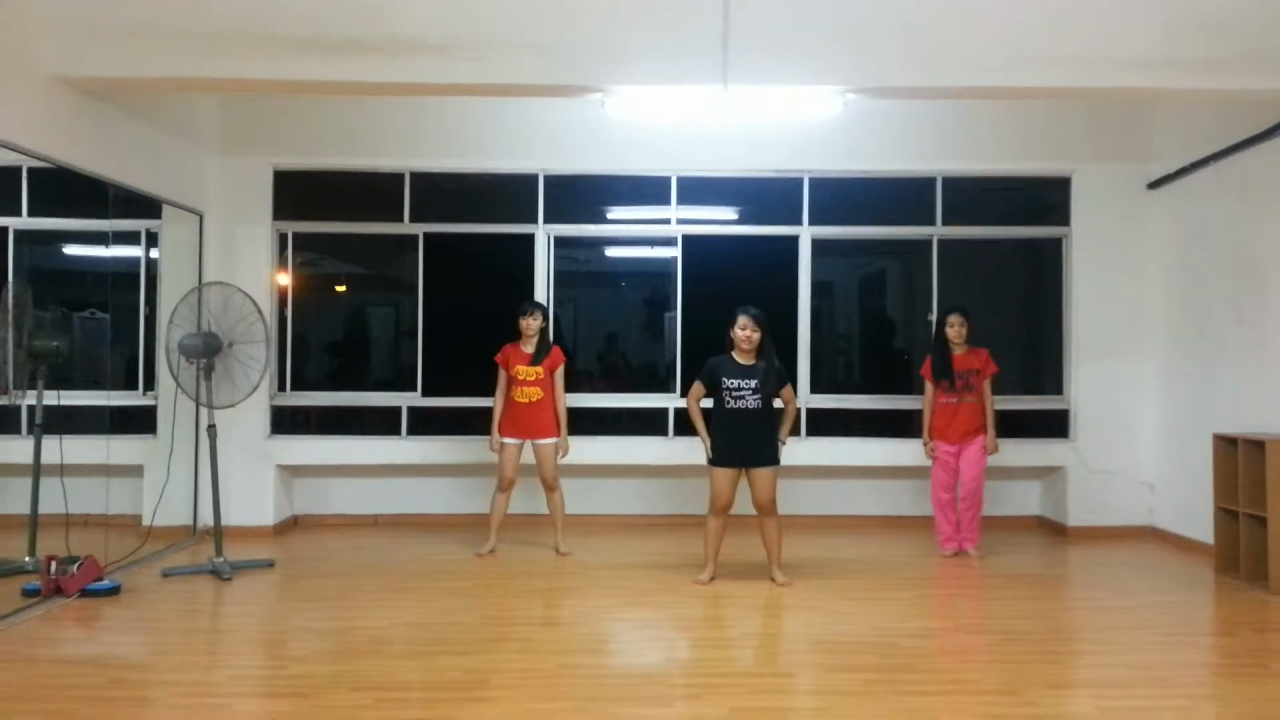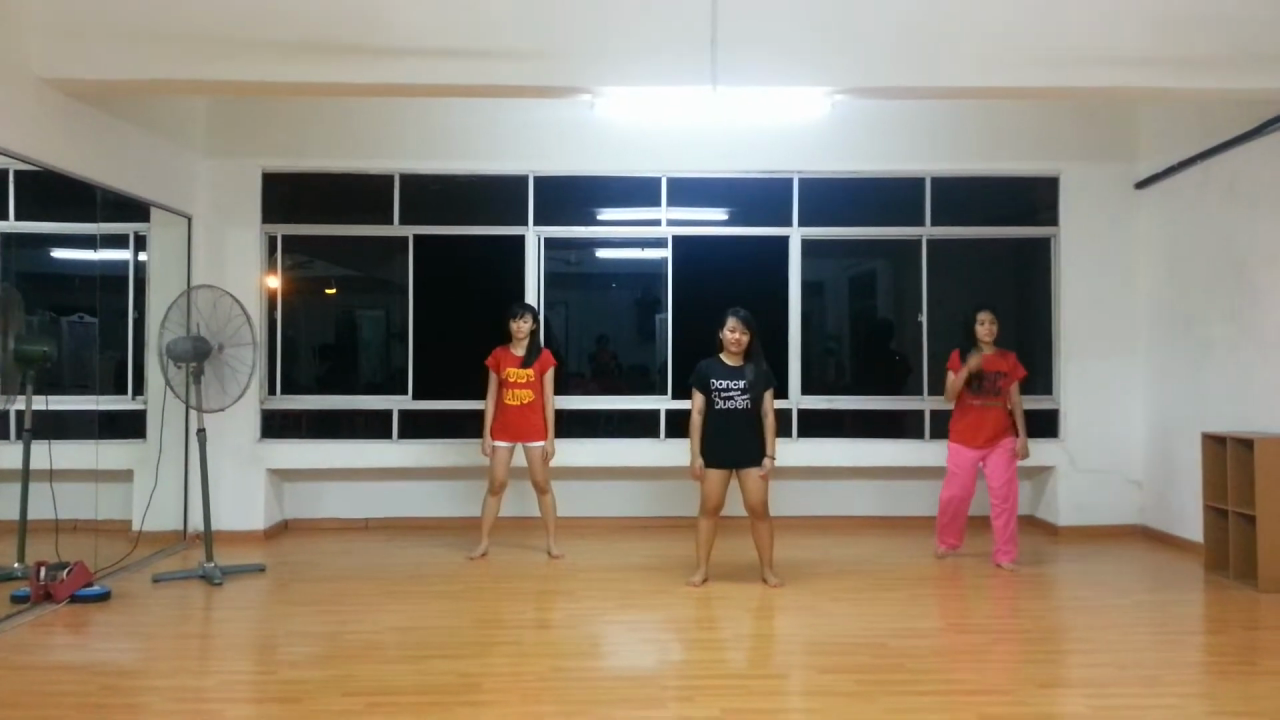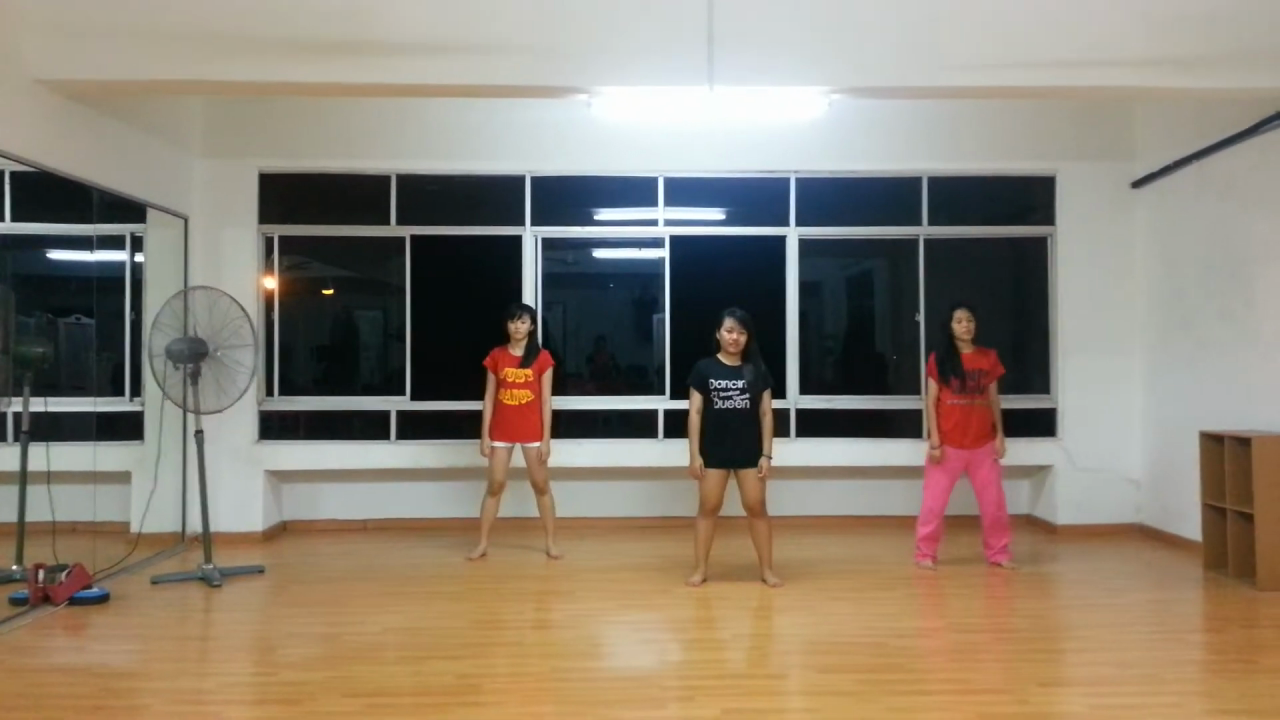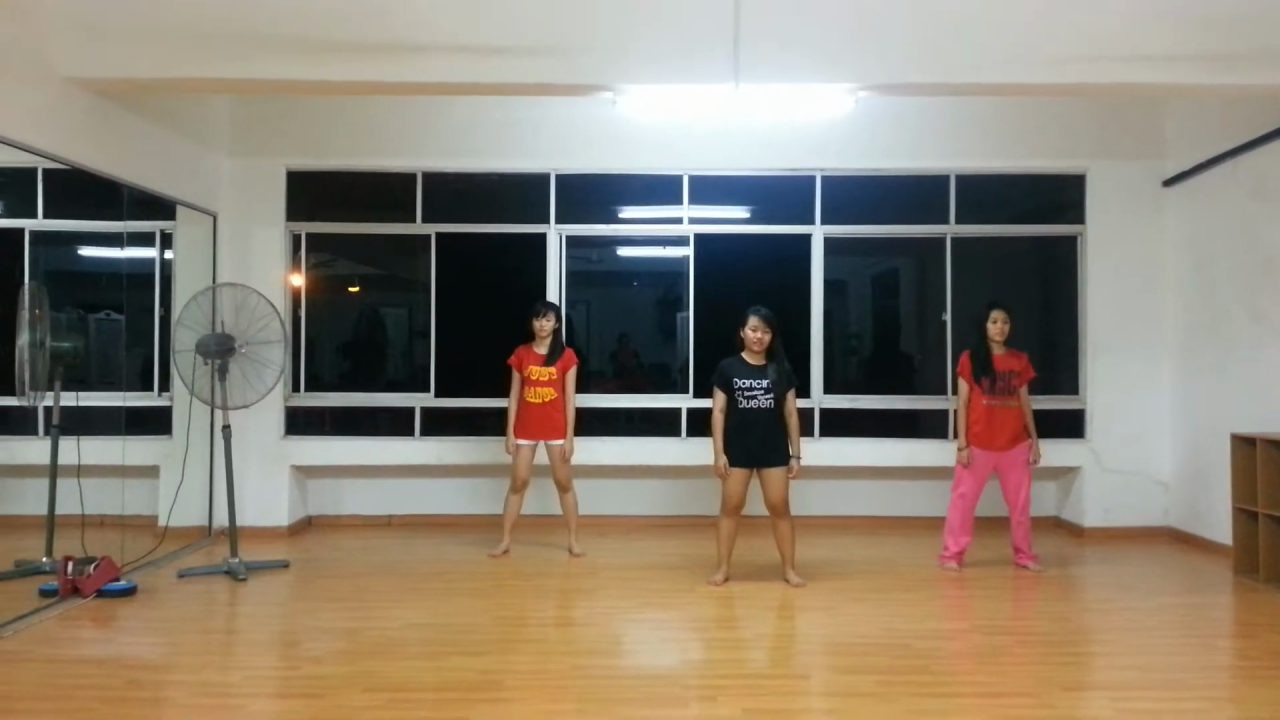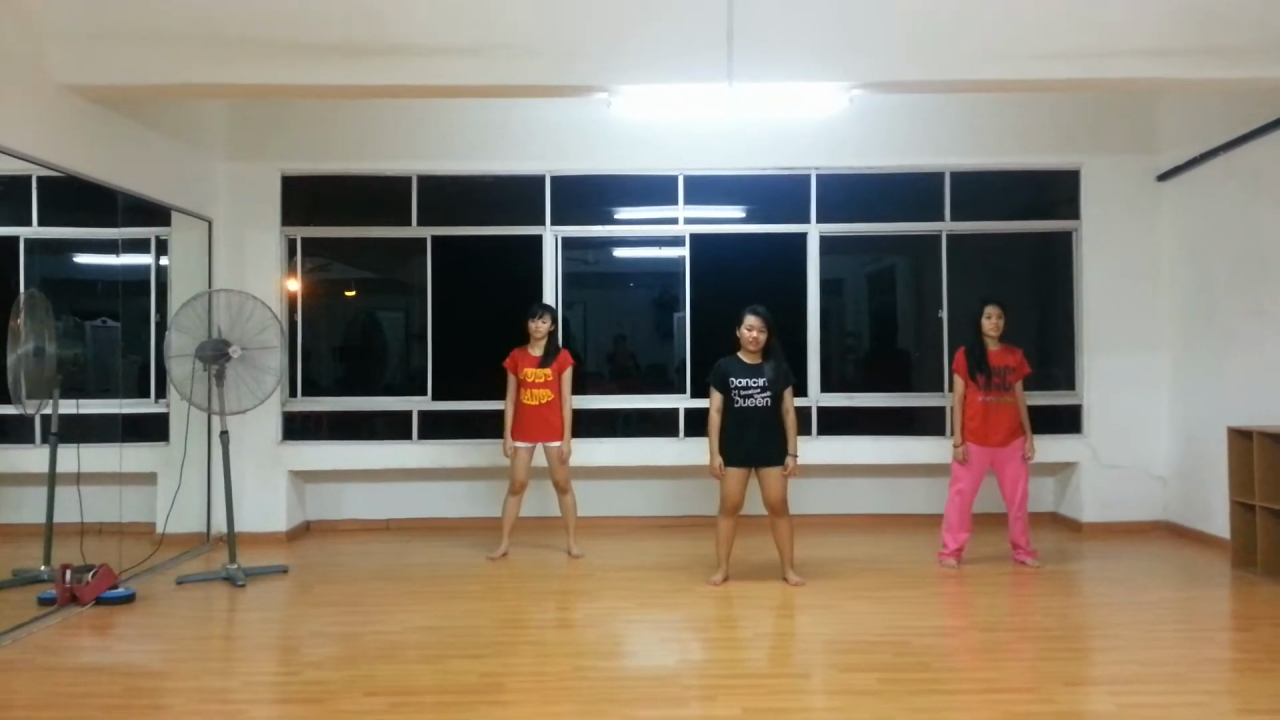
dt=1s
person 1, frame 1
left shoulder: (771, 368)
right shoulder: (716, 366)
left elbow: (790, 403)
right elbow: (692, 399)
left wrist: (780, 439)
right wrist: (705, 438)
left hip: (762, 449)
right hip: (725, 448)
left knee: (767, 507)
right knee: (719, 506)
left ankle: (775, 568)
right ankle: (709, 567)
person 1, frame 2
left shoulder: (760, 370)
right shoulder: (705, 368)
left elbow: (768, 414)
right elbow: (697, 413)
left wrist: (769, 455)
right wrist: (695, 454)
left hip: (752, 451)
right hip: (715, 451)
left knee: (758, 509)
right knee: (710, 508)
left ankle: (767, 569)
right ankle: (702, 568)
person 1, frame 3
left shoulder: (757, 370)
right shoulder: (704, 369)
left elbow: (766, 413)
right elbow: (695, 412)
left wrist: (766, 454)
right wrist: (694, 453)
left hip: (749, 451)
right hip: (713, 451)
left knee: (756, 508)
right knee: (708, 508)
left ankle: (766, 569)
right ankle: (700, 568)
person 1, frame 4
left shoulder: (781, 369)
right shoulder: (728, 368)
left elbow: (790, 413)
right elbow: (719, 411)
left wrist: (795, 454)
right wrist: (719, 452)
left hip: (774, 451)
right hip: (737, 450)
left knee: (779, 508)
right knee: (731, 507)
left ankle: (789, 569)
right ankle: (723, 567)
person 1, frame 5
left shoulder: (778, 368)
right shoulder: (724, 367)
left elbow: (788, 411)
right elbow: (715, 411)
left wrist: (792, 452)
right wrist: (714, 452)
left hip: (772, 450)
right hip: (735, 450)
left knee: (778, 507)
right knee: (729, 507)
left ankle: (788, 568)
right ankle: (722, 568)
person 2, frame 1
left shoulder: (981, 357)
right shoulder: (934, 360)
left elbow: (987, 397)
right elbow: (929, 400)
left wrist: (991, 432)
right wrist: (926, 436)
left hip: (974, 436)
right hip: (943, 437)
left knee: (971, 488)
right knee: (943, 491)
left ankle: (969, 540)
right ankle: (949, 542)
person 2, frame 2
left shoulder: (1009, 359)
right shoulder: (959, 357)
left elbow: (1015, 400)
right elbow: (950, 393)
left wrist: (1022, 436)
right wrist: (968, 369)
left hip: (1001, 440)
right hip: (963, 440)
left knee: (1004, 497)
right knee: (954, 495)
left ankle: (1005, 554)
right ankle: (947, 541)
person 2, frame 3
left shoulder: (989, 357)
right shoulder: (938, 358)
left elbow: (993, 399)
right elbow: (931, 402)
left wrist: (999, 434)
right wrist: (934, 441)
left hip: (982, 443)
right hip: (948, 443)
left knee: (993, 501)
right knee: (934, 500)
left ankle: (999, 552)
right ankle: (925, 553)
person 2, frame 4
left shoulder: (1020, 360)
right shoulder: (970, 358)
left elbow: (1025, 403)
right elbow: (963, 403)
left wrist: (1034, 440)
right wrist: (962, 443)
left hip: (1015, 445)
right hip: (978, 445)
left knee: (1020, 502)
right knee: (963, 499)
left ankle: (1024, 554)
right ankle: (951, 554)
person 2, frame 5
left shoulder: (1015, 356)
right shoulder: (965, 355)
left elbow: (1019, 399)
right elbow: (958, 400)
left wrist: (1029, 436)
right wrist: (958, 440)
left hip: (1010, 440)
right hip: (974, 441)
left knee: (1018, 497)
right knee: (961, 496)
left ankle: (1023, 550)
right ankle: (950, 551)
person 3, frame 1
left shoulder: (553, 354)
right shoulder: (508, 352)
left elbow: (559, 395)
right elbow: (500, 393)
left wrist: (563, 434)
right wrist: (494, 429)
left hip: (544, 427)
right hip: (512, 427)
left knee: (551, 482)
right knee: (505, 481)
left ankle: (559, 538)
right ankle: (492, 538)
person 3, frame 2
left shoulder: (544, 357)
right shoulder: (498, 356)
left elbow: (548, 399)
right elbow: (491, 397)
left wrist: (550, 437)
right wrist: (486, 434)
left hip: (534, 431)
right hip: (503, 431)
left knee: (542, 485)
right knee: (496, 485)
left ankle: (551, 541)
right ankle: (484, 542)
person 3, frame 3
left shoulder: (542, 358)
right shoulder: (496, 356)
left elbow: (545, 400)
right elbow: (489, 398)
left wrist: (546, 438)
right wrist: (484, 435)
left hip: (532, 431)
right hip: (501, 431)
left knee: (541, 486)
right knee: (495, 485)
left ankle: (550, 542)
right ankle: (482, 543)
person 3, frame 4
left shoulder: (566, 356)
right shoulder: (521, 354)
left elbow: (569, 398)
right elbow: (514, 396)
left wrist: (569, 437)
right wrist: (510, 432)
left hip: (556, 429)
right hip: (526, 429)
left knee: (564, 484)
right knee: (518, 483)
left ankle: (573, 540)
right ankle: (505, 540)
person 3, frame 5
left shoulder: (561, 357)
right shoulder: (516, 357)
left elbow: (566, 400)
right elbow: (510, 399)
left wrist: (567, 438)
right wrist: (507, 435)
left hip: (553, 431)
right hip: (523, 432)
left knee: (563, 485)
right knee: (516, 485)
left ankle: (572, 541)
right ankle: (504, 543)
